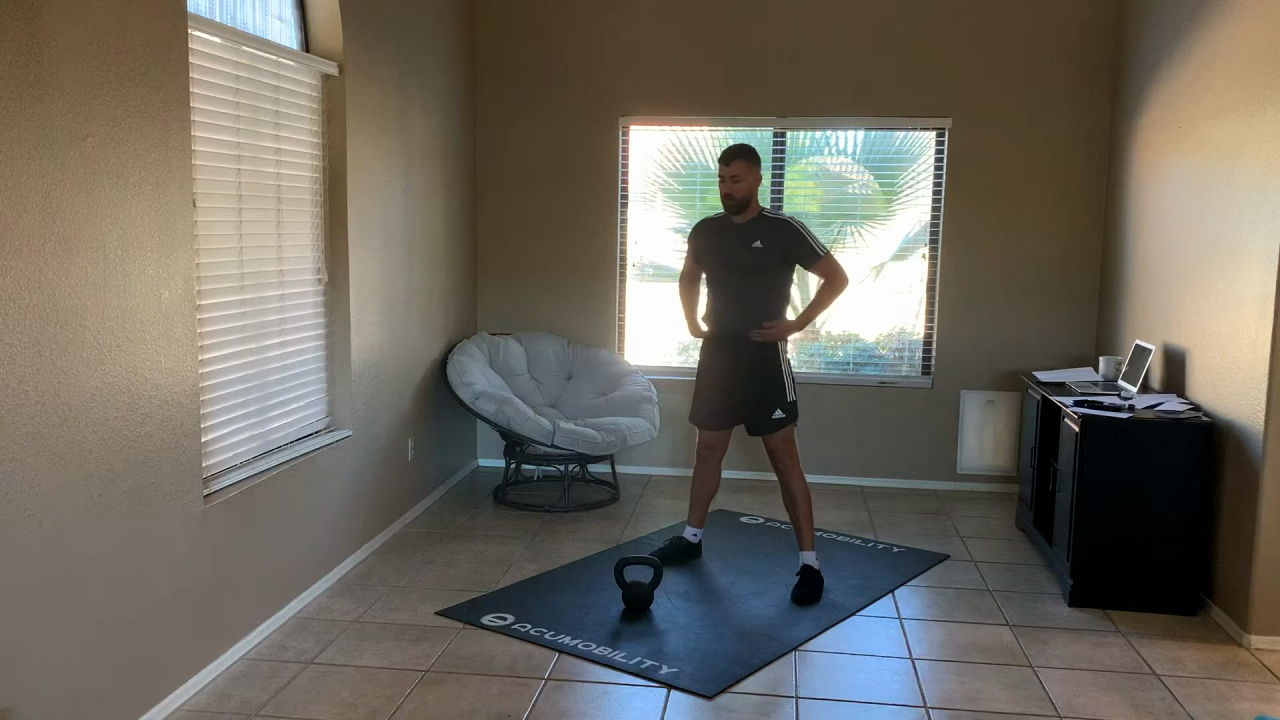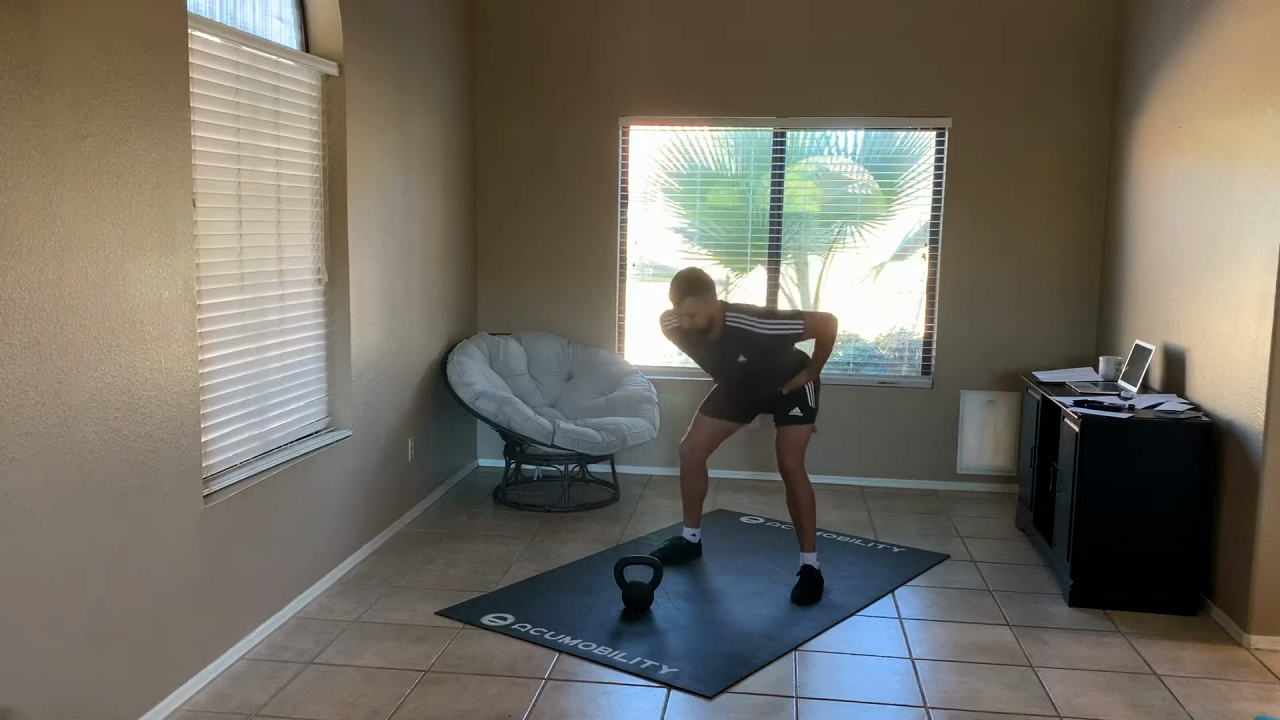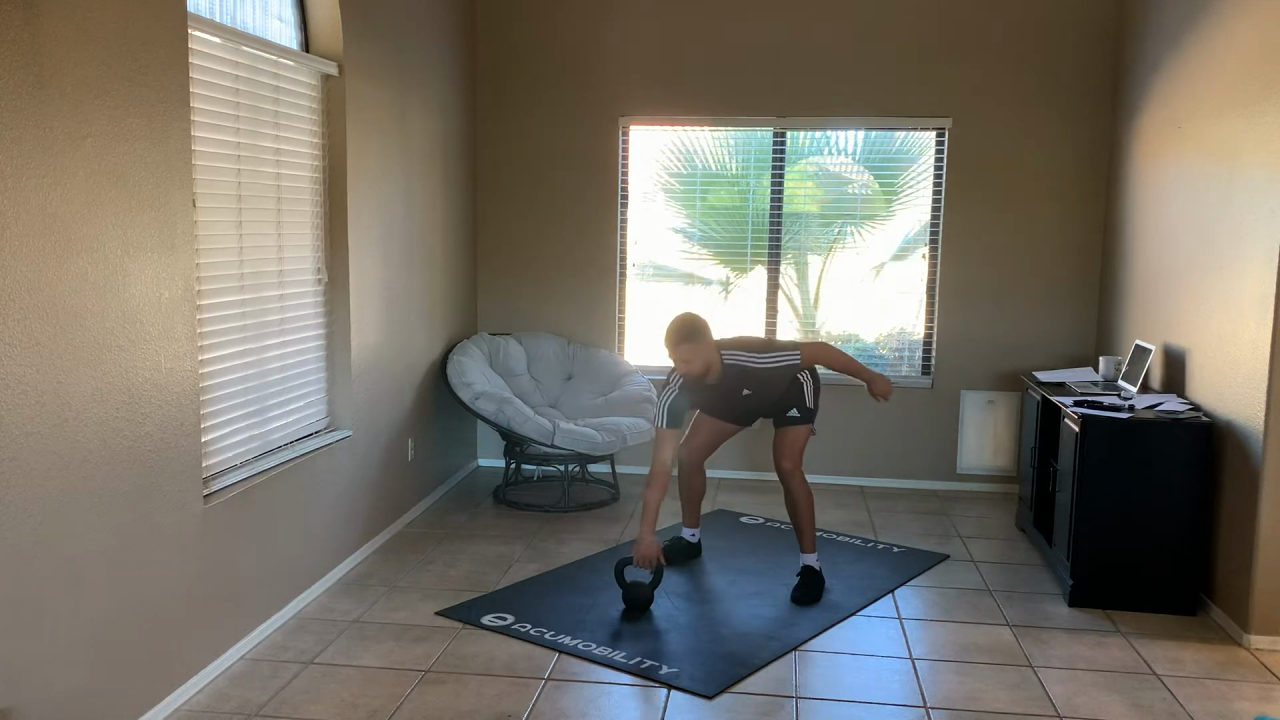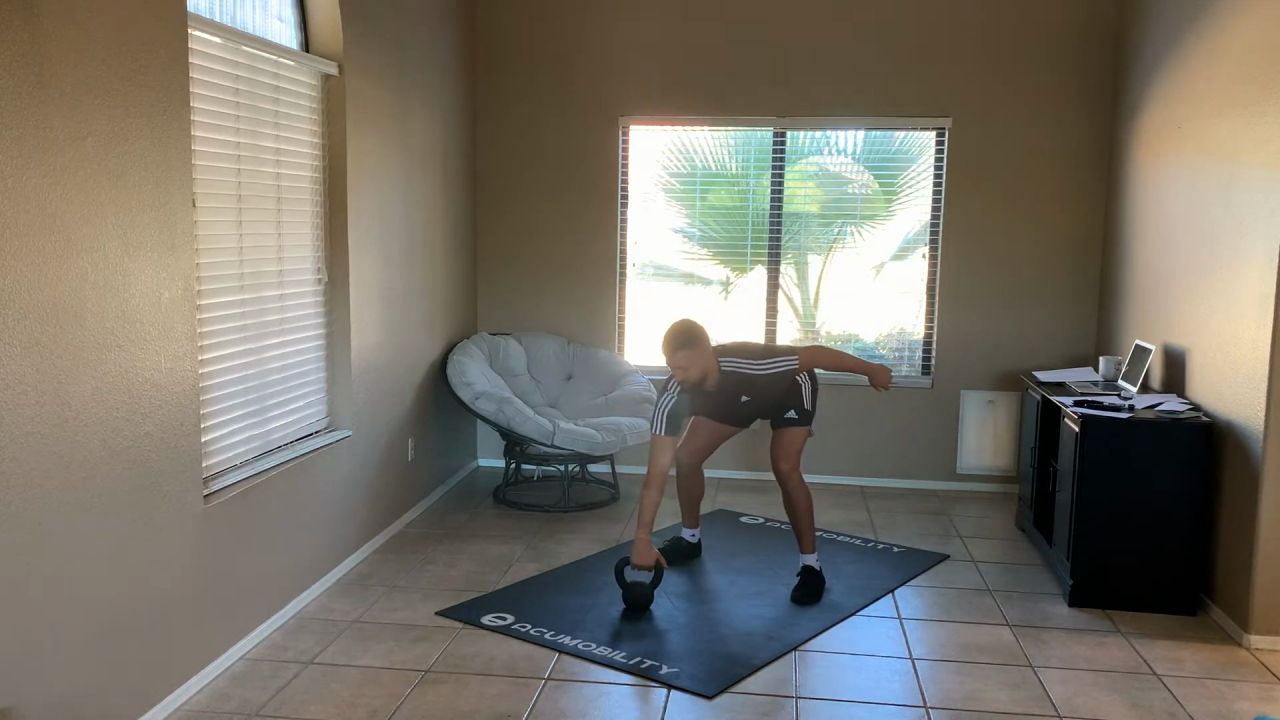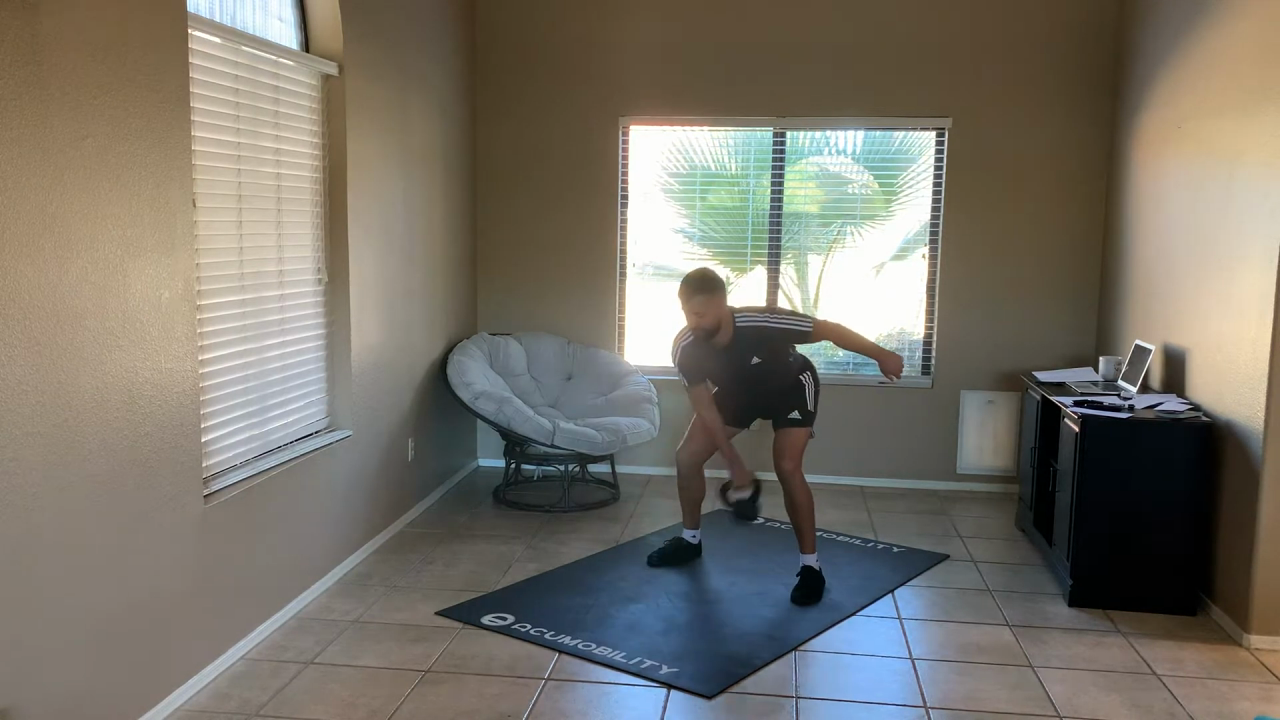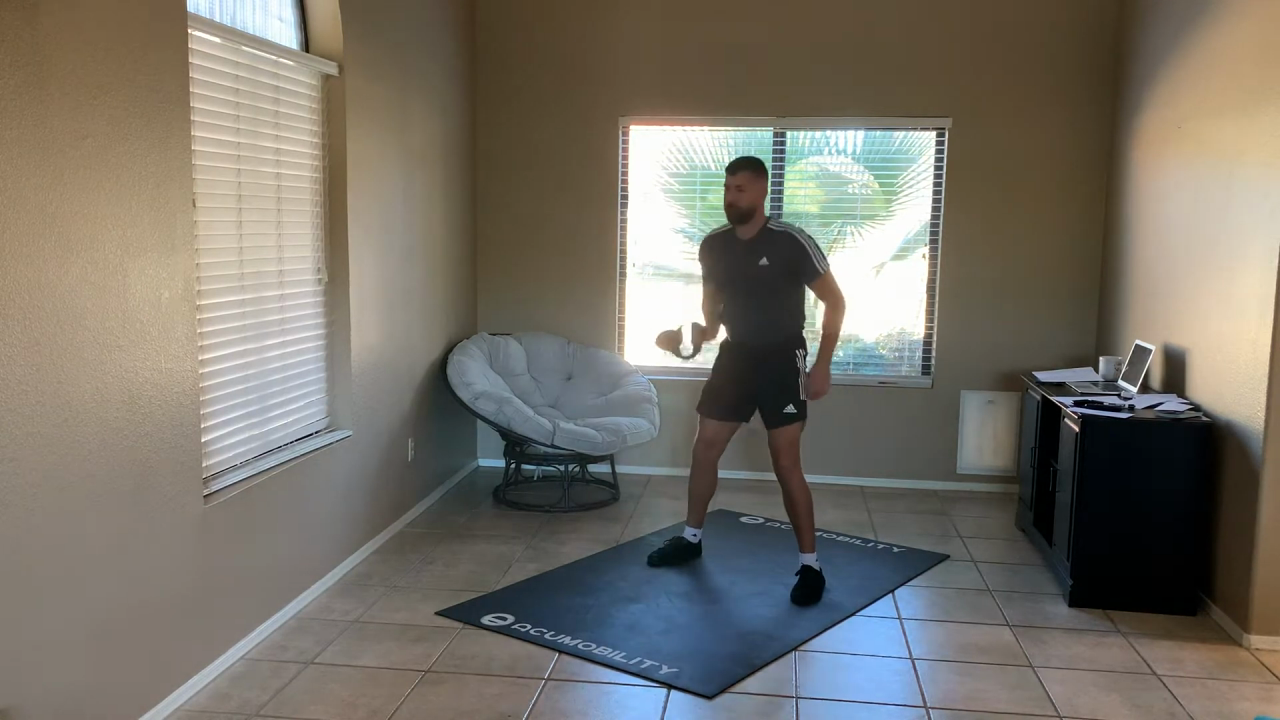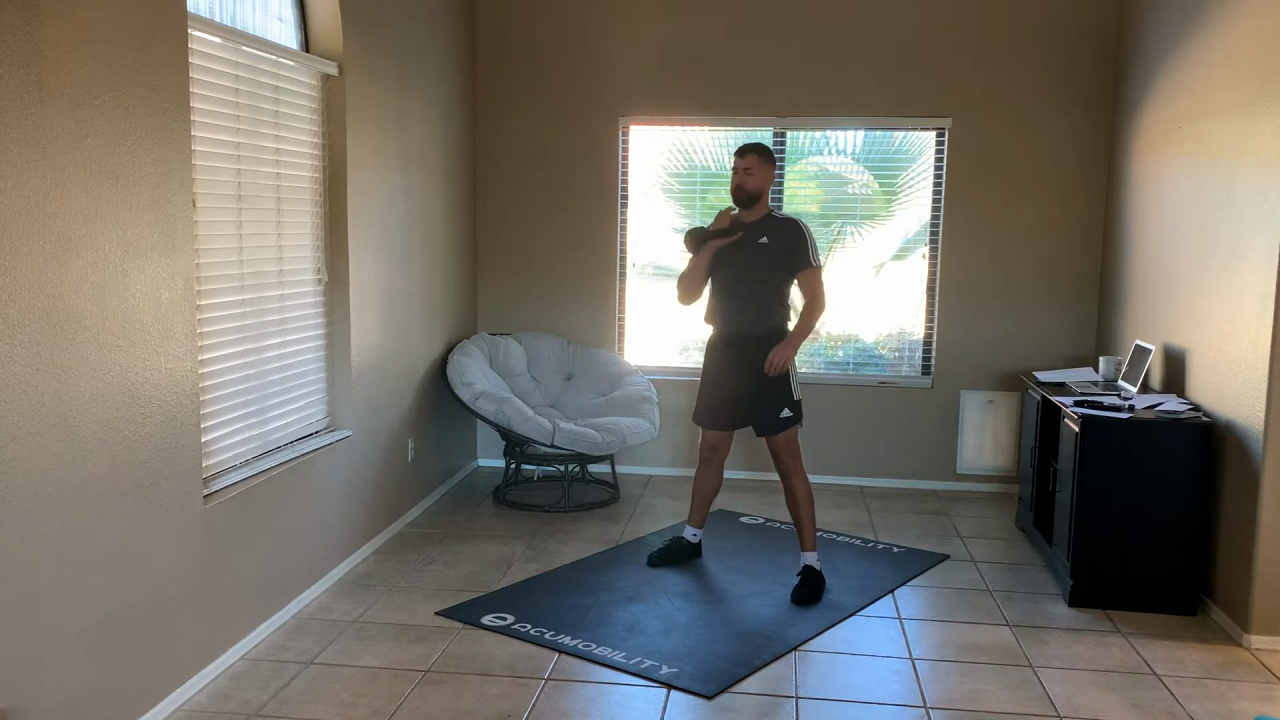
dt=0.7s
person 1, frame 1
left shoulder: (783, 229)
right shoulder: (705, 231)
left elbow: (836, 278)
right elbow: (689, 277)
left wrist: (798, 323)
right wrist: (691, 319)
left hip: (764, 356)
right hip: (716, 353)
left knee: (783, 458)
right knee: (708, 452)
left ankle: (809, 563)
right ankle: (692, 537)
person 1, frame 2
left shoulder: (755, 326)
right shoulder: (677, 324)
left elbow: (827, 324)
left wrist: (811, 372)
left hip: (788, 385)
right hip: (737, 388)
left knee: (790, 465)
right knee: (691, 450)
left ankle: (810, 566)
right ankle: (691, 539)
person 1, frame 3
left shoulder: (752, 358)
right shoulder: (676, 391)
left elbow: (819, 350)
right elbow: (662, 463)
left wrist: (871, 378)
right wrist: (646, 533)
left hip: (792, 388)
left knee: (787, 467)
right knee: (689, 454)
left ankle: (810, 567)
right ankle: (690, 539)
person 1, frame 4
left shoulder: (751, 364)
right shoulder: (673, 397)
left elbow: (814, 354)
right elbow: (658, 469)
left wrist: (871, 370)
right wrist: (642, 538)
left hip: (789, 389)
left knee: (784, 468)
right knee: (686, 457)
left ankle: (811, 566)
right ankle: (690, 539)
person 1, frame 5
left shoulder: (763, 324)
right shoulder: (685, 349)
left elbow: (828, 330)
right elbow: (706, 411)
left wrist: (881, 356)
right wrist: (735, 466)
left hip: (792, 387)
right hip: (739, 392)
left knee: (786, 467)
right knee: (687, 457)
left ankle: (810, 566)
right ankle: (690, 539)
person 1, frame 6
left shoulder: (791, 241)
right shoulder: (713, 245)
left elbow: (834, 301)
left wrist: (822, 363)
right wrist: (708, 326)
left hip: (782, 360)
right hip: (735, 356)
left knee: (785, 464)
right knee: (704, 449)
left ankle: (810, 565)
right ankle: (691, 537)
person 1, frame 7
left shoulder: (790, 231)
right shoulder: (719, 232)
left elbow: (815, 298)
right elbow: (686, 295)
left wrist: (790, 343)
right wrist: (710, 246)
left hip: (767, 354)
right hip: (722, 351)
left knee: (787, 459)
right knee: (711, 450)
left ankle: (810, 564)
right ankle: (691, 537)
